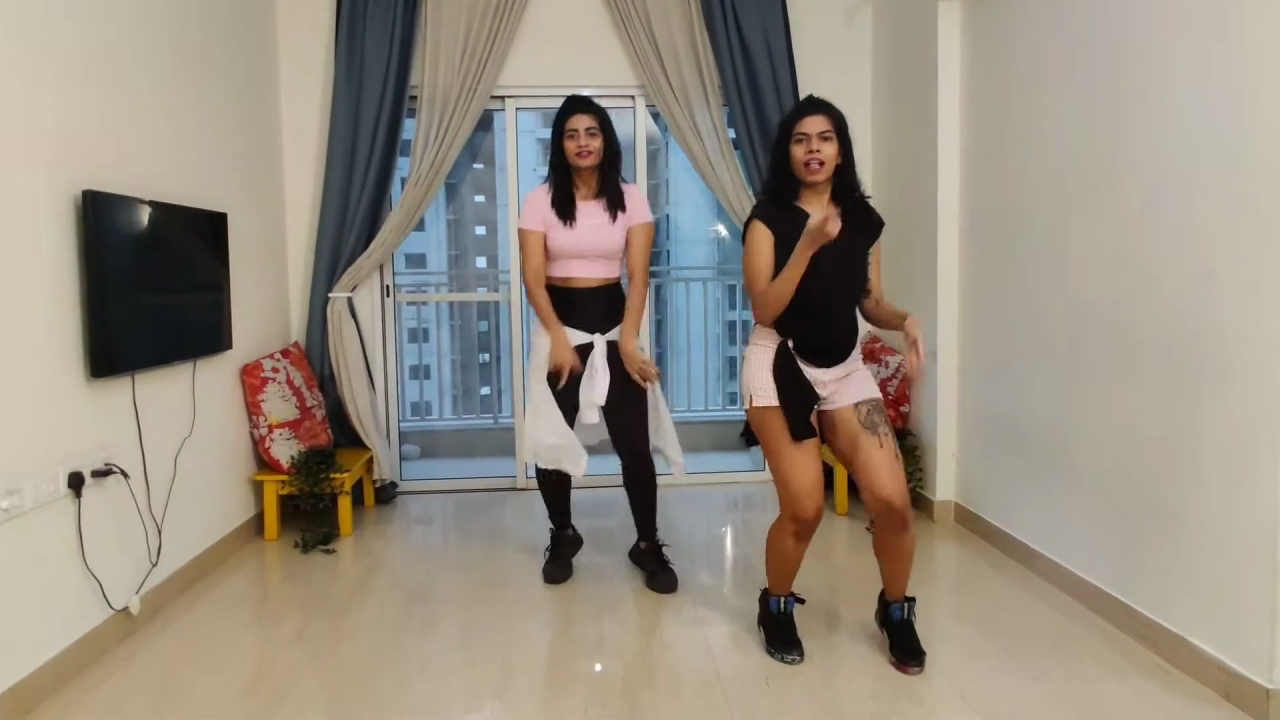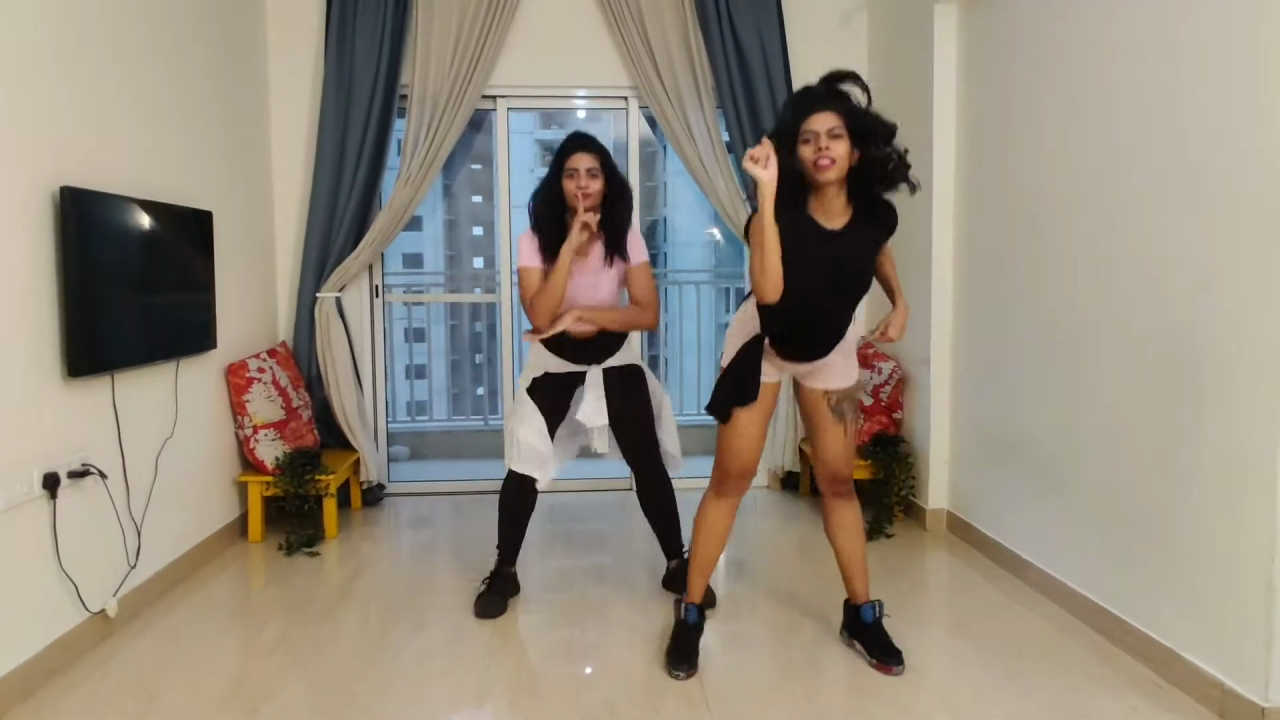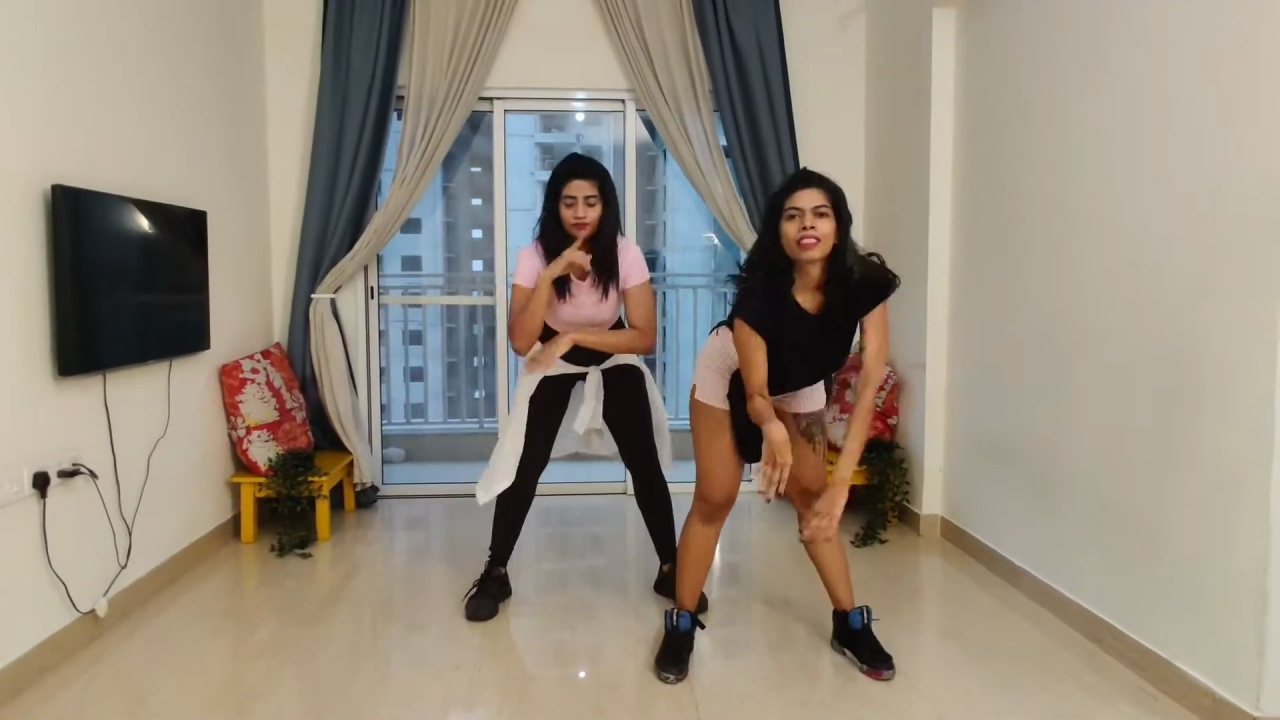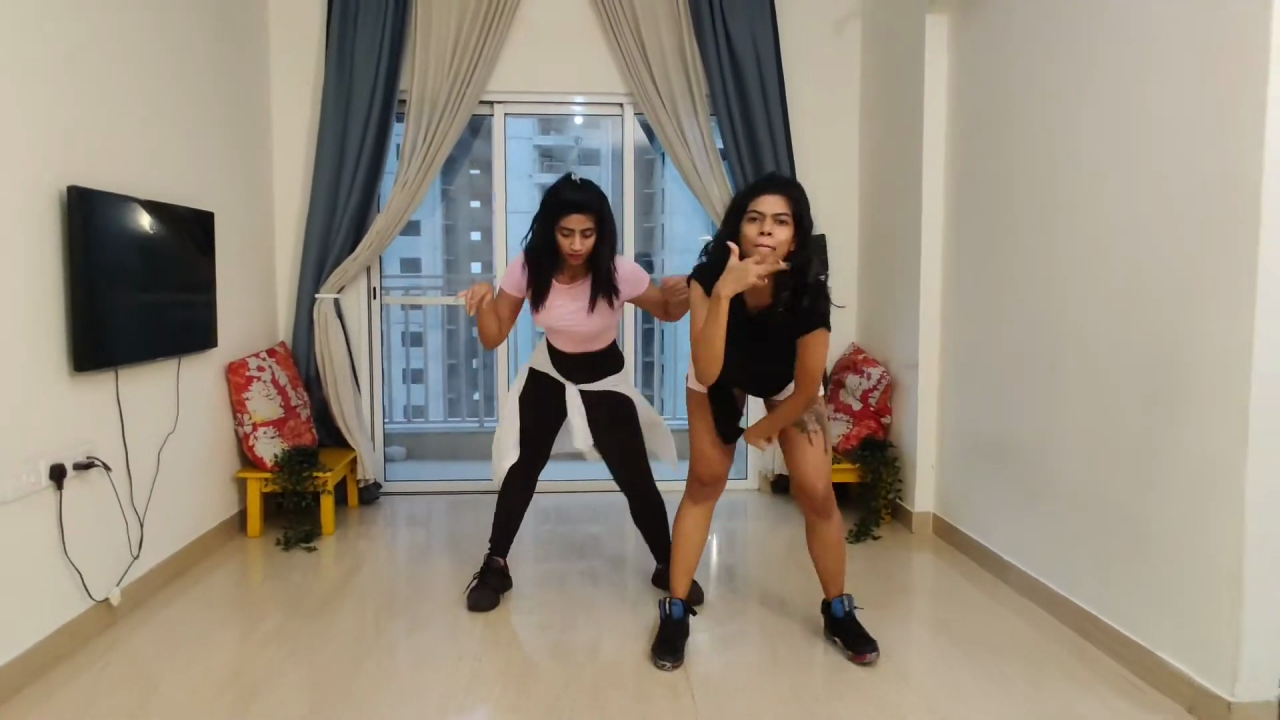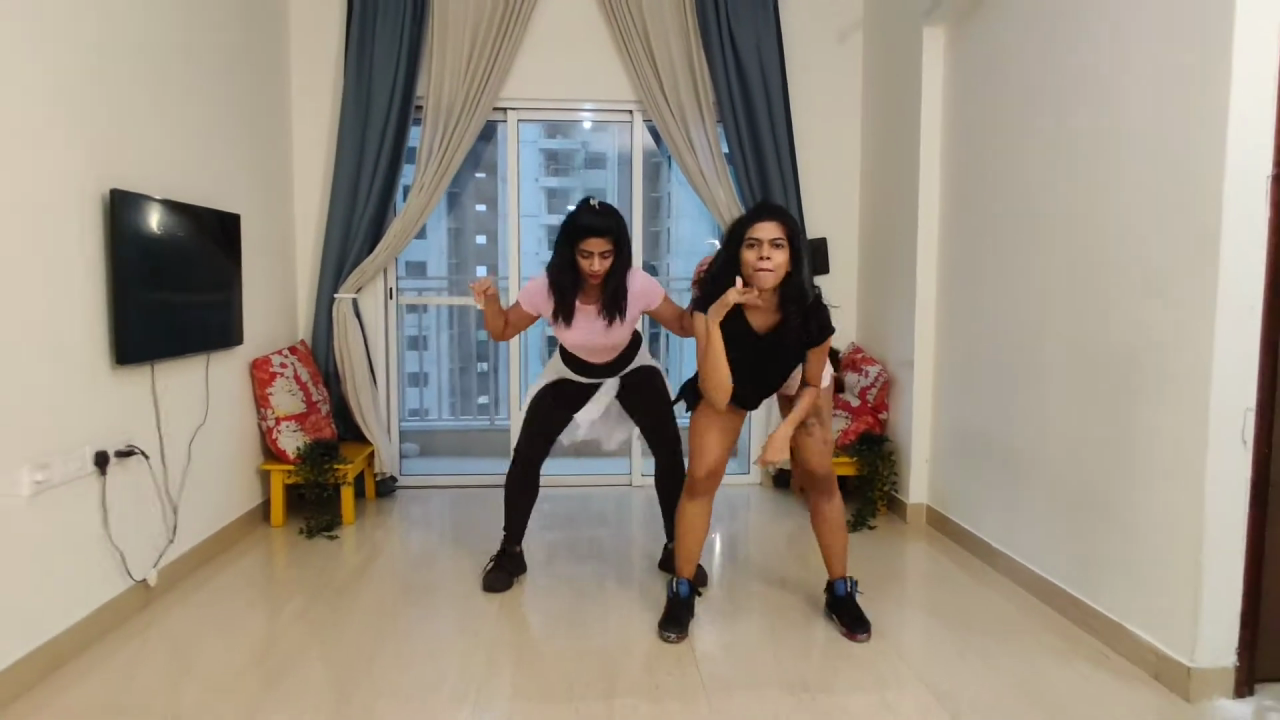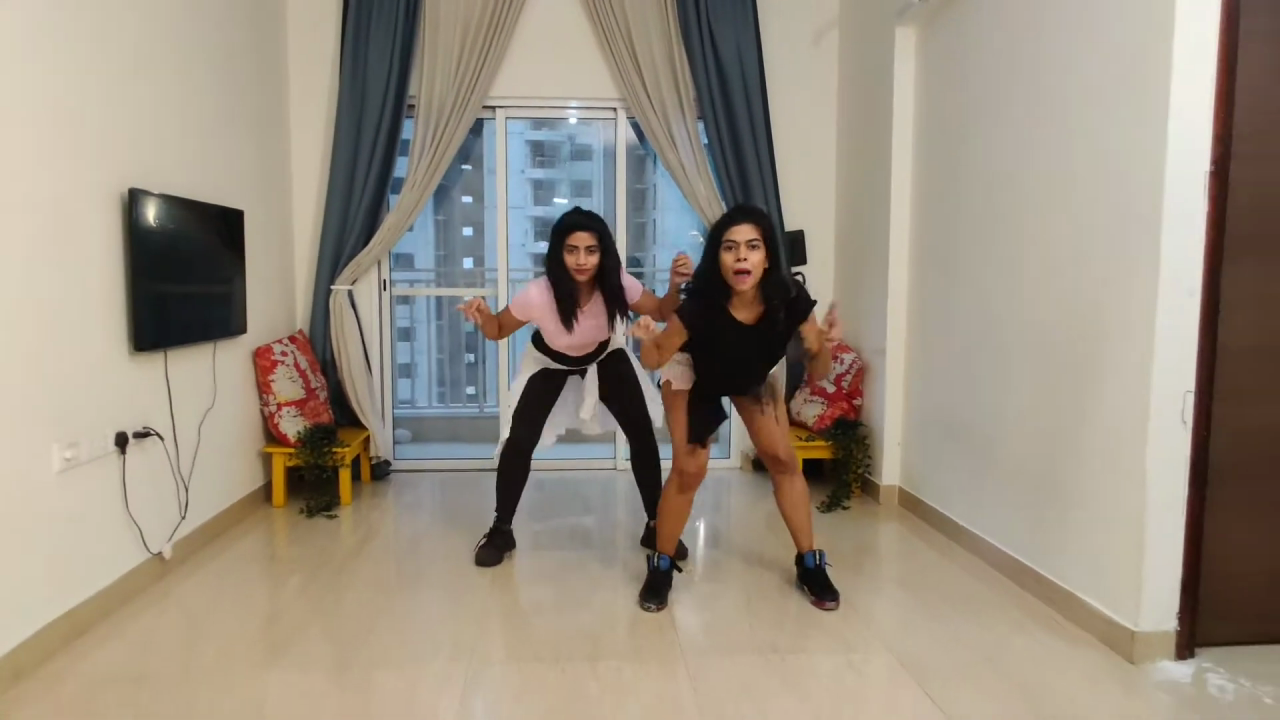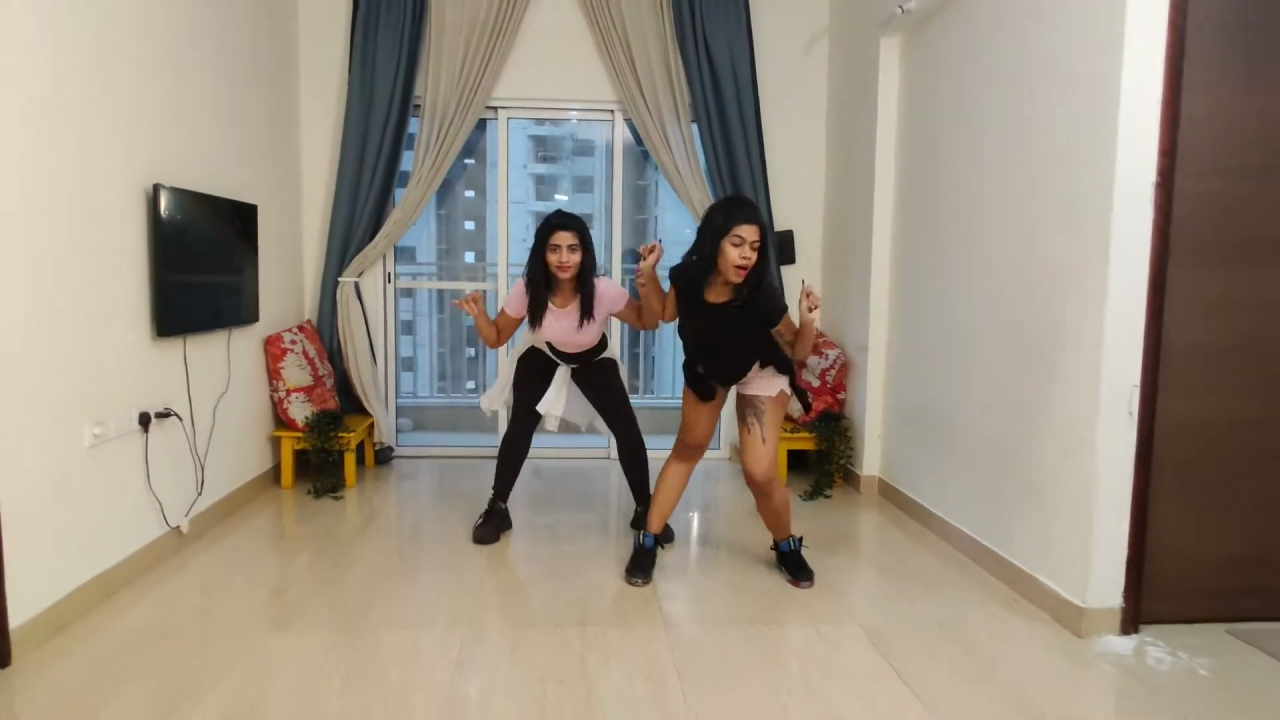
dt=0.3s
person 1, frame 1
left shoulder: (863, 220)
right shoulder: (768, 218)
left elbow: (870, 302)
right elbow: (765, 310)
left wrist: (905, 322)
right wrist: (809, 244)
left hip: (845, 369)
right hip: (778, 366)
left knee: (892, 502)
right knee: (805, 509)
left ankle: (896, 609)
right ankle: (776, 608)
person 1, frame 2
left shoulder: (874, 213)
right shoulder: (782, 211)
right elbow: (769, 290)
left wrist: (896, 303)
right wrist: (766, 193)
left hip: (830, 355)
right hip: (761, 349)
left knee: (838, 480)
right knee: (734, 477)
left ankle: (862, 615)
right ankle: (690, 614)
person 1, frame 3
left shoulder: (865, 285)
right shoulder: (759, 295)
left elbow: (868, 382)
right elbow: (754, 394)
left wrist: (841, 479)
right wrist: (772, 429)
left hip: (798, 387)
right hip: (730, 375)
left knee: (811, 498)
right knee: (716, 500)
left ankle: (850, 622)
right ankle: (681, 625)
person 1, frame 4
left shoulder: (808, 295)
right shoulder: (710, 278)
left elbow: (807, 388)
right elbow: (707, 372)
left wrist: (766, 427)
right wrist: (722, 292)
left hip: (788, 389)
right hip: (721, 379)
left knee: (816, 495)
right knee: (704, 484)
left ankle: (838, 610)
right ankle: (675, 612)
person 1, frame 5
left shoulder: (809, 311)
right shoulder: (712, 304)
left elbow: (814, 383)
right elbow: (718, 395)
left wrist: (783, 431)
right wrist: (714, 319)
left hip: (794, 377)
right hip: (732, 384)
left knee: (818, 479)
right knee: (701, 478)
left ankle: (840, 592)
right ankle: (682, 592)
person 1, frame 6
left shoulder: (789, 300)
right shoulder: (701, 304)
left elbow: (817, 367)
right elbow: (657, 356)
left wrist: (826, 343)
right wrist: (648, 339)
left hip: (751, 378)
right hip: (693, 377)
left knee: (782, 459)
right knee: (690, 471)
left ankle: (811, 563)
right ankle: (661, 563)
person 1, frame 7
left shoulder: (762, 296)
right shoulder: (688, 279)
left elbow: (797, 351)
right elbow: (666, 314)
left wrist: (807, 322)
right wrist: (648, 278)
left hip: (761, 375)
right hip: (706, 368)
left knee: (760, 475)
right knee: (688, 449)
left ankle: (787, 547)
person 2, frame 1
left shoulder: (630, 199)
right shoulder: (541, 201)
left elbow: (639, 276)
right elbow: (534, 281)
left wrist: (631, 338)
right wrist: (558, 340)
left hip: (616, 326)
right hip: (560, 326)
left knee: (635, 447)
right knee: (550, 445)
left ankle: (648, 545)
right ankle: (562, 536)
person 2, frame 2
left shoulder: (625, 236)
right shoulder: (536, 238)
left elbow: (648, 314)
right elbow: (539, 317)
left wrist: (578, 318)
right wrist: (570, 247)
left hip: (616, 358)
right hip: (553, 362)
left knee: (648, 463)
right knee: (526, 464)
left ankle: (678, 564)
right ankle: (504, 572)
person 2, frame 3
left shoulder: (625, 254)
right shoulder: (534, 257)
left elbow: (646, 338)
right elbow: (521, 342)
left wrist: (575, 336)
right wrist: (553, 272)
left hip: (614, 359)
right hip: (552, 363)
left knee: (646, 465)
right knee: (524, 468)
left ankle: (671, 570)
right ankle: (495, 575)
person 2, frame 4
left shoulder: (621, 273)
right shoulder: (528, 270)
left elbow: (668, 312)
right elbow: (492, 335)
left wrist: (683, 293)
right wrist: (482, 302)
left hip: (606, 381)
right hip: (549, 373)
left knee: (634, 477)
right knee: (523, 467)
left ankle: (666, 565)
right ankle: (495, 566)
person 2, frame 5
left shoulder: (637, 285)
right shoulder: (546, 289)
left elbow: (684, 327)
right elbow: (502, 331)
right wrist: (489, 302)
left hip: (630, 369)
right hip: (570, 374)
left knee: (669, 447)
right knee: (526, 457)
left ankle: (675, 548)
right ankle: (511, 551)
person 2, frame 6
left shoulder: (620, 286)
right shoulder: (537, 295)
left elbow: (661, 313)
right elbow: (497, 332)
left wrist: (677, 286)
right wrist: (482, 318)
left hip: (604, 358)
right hip: (548, 363)
left knee: (643, 432)
right knee: (519, 441)
left ankle: (657, 526)
right ankle: (501, 529)
person 2, frame 7
left shoulder: (605, 291)
right shoulder: (525, 292)
left elbow: (647, 322)
right elbow: (495, 338)
left wrist: (648, 288)
right wrist: (478, 313)
left hip: (595, 361)
right hip: (543, 355)
left knee: (628, 430)
right knee: (521, 425)
left ankle: (645, 510)
right ankle: (498, 508)
